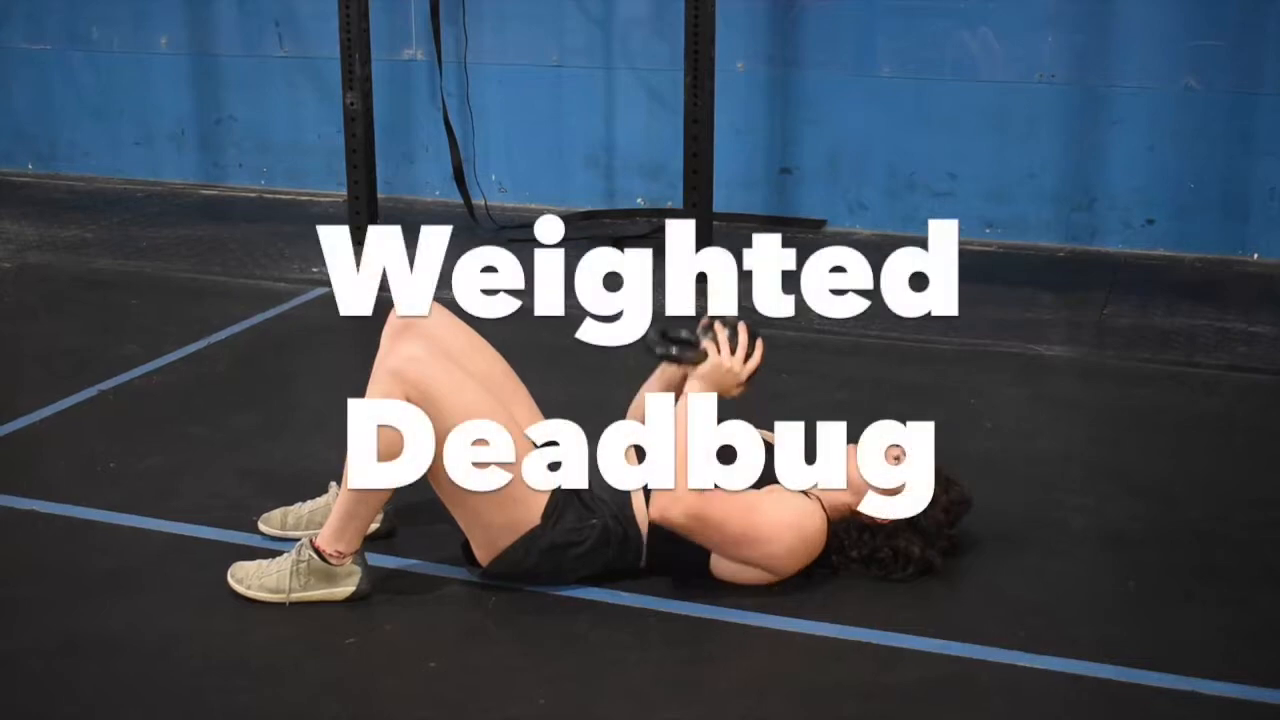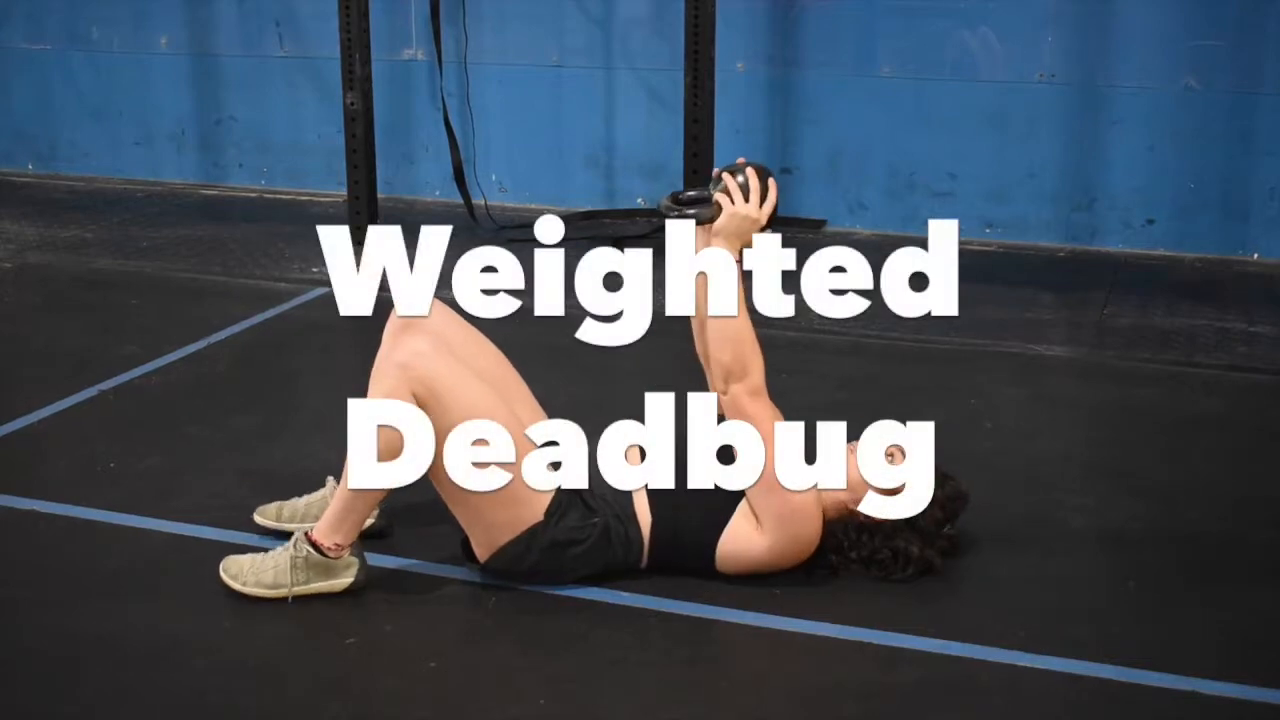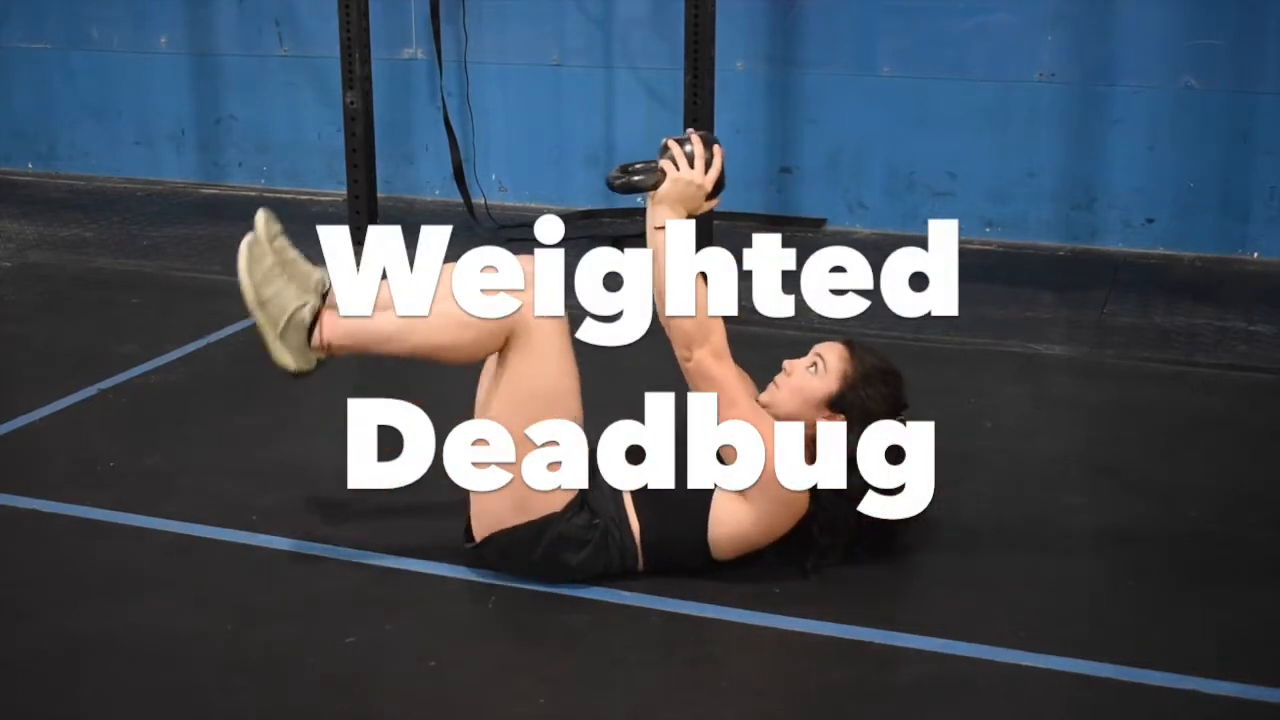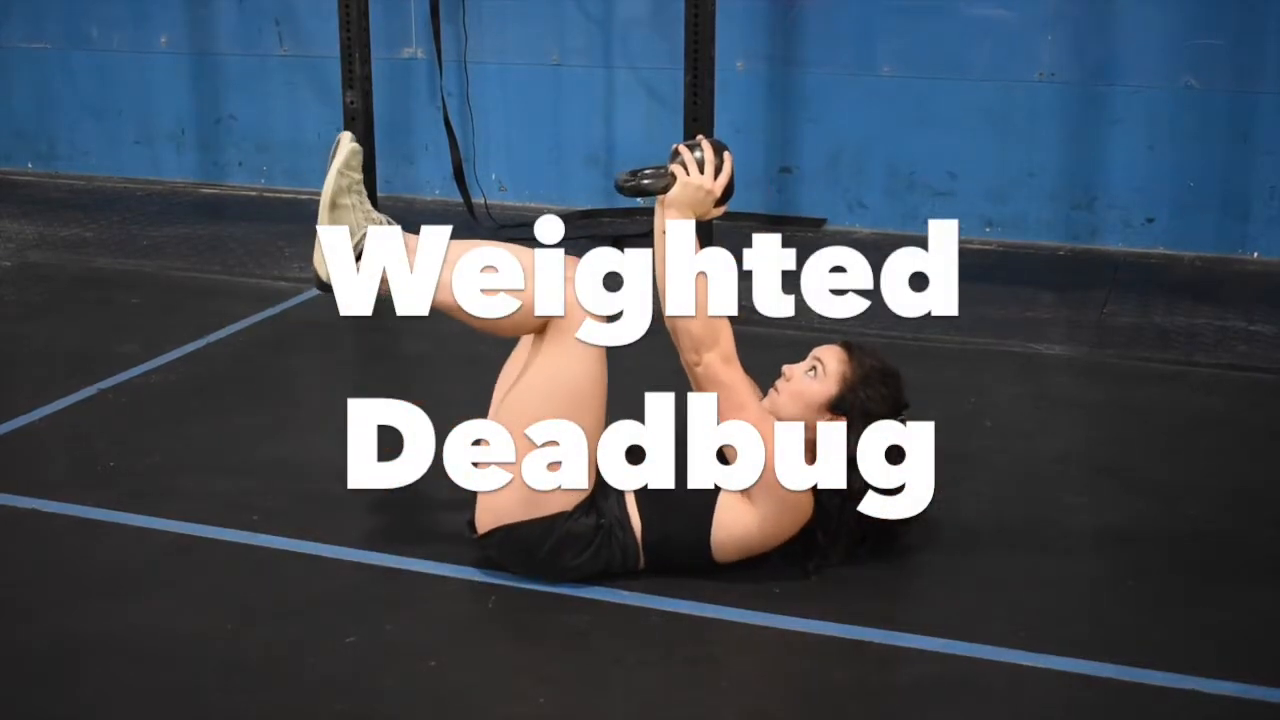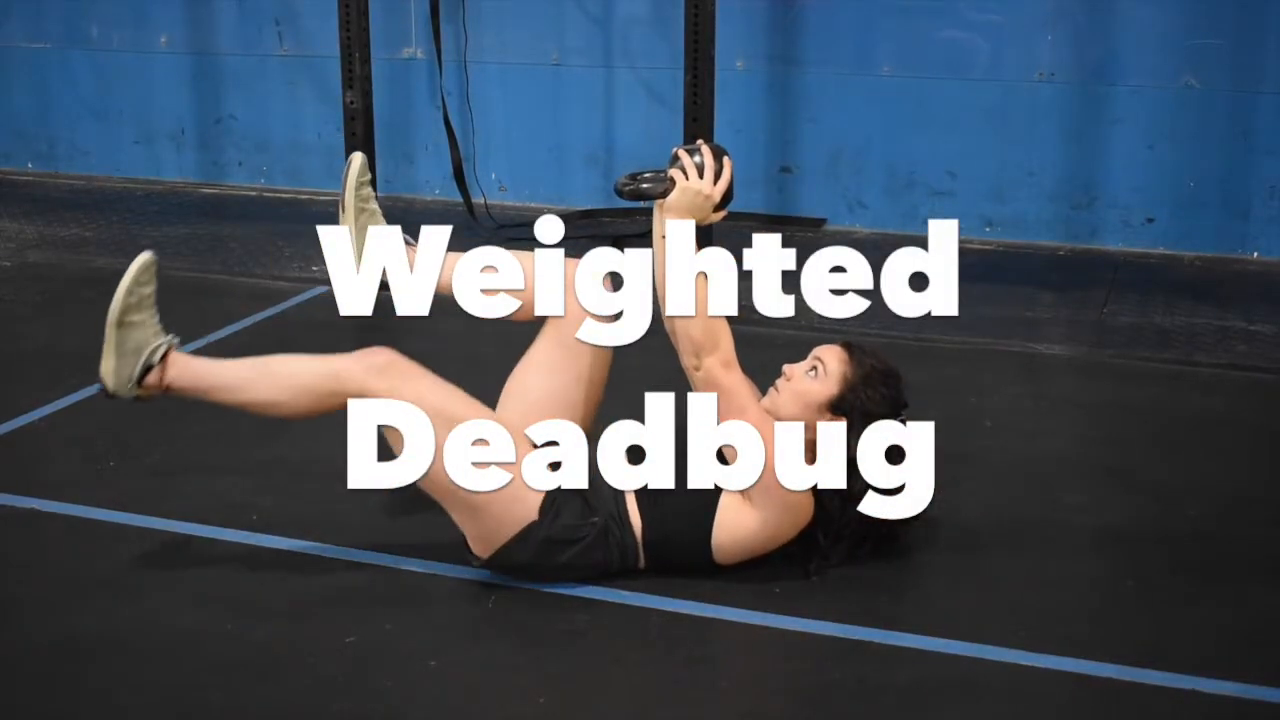
dt=0.7s
person 1, frame 1
left shoulder: (798, 530)
left elbow: (673, 506)
left wrist: (702, 391)
right wrist: (680, 373)
left hip: (549, 531)
left knee: (408, 366)
right knee: (415, 318)
left ankle: (331, 558)
right ankle: (356, 500)
person 1, frame 2
left shoulder: (796, 525)
left elbow: (741, 389)
right elbow: (717, 366)
left wrist: (724, 248)
right wrist: (704, 242)
left hip: (553, 535)
right hip: (566, 481)
left knee: (416, 362)
right knee: (418, 320)
left ankle: (325, 550)
right ankle: (352, 494)
person 1, frame 3
left shoulder: (782, 487)
right shoulder: (764, 437)
left elbow: (700, 356)
right elbow: (698, 340)
left wrist: (668, 217)
right wrist: (666, 216)
left hip: (549, 536)
right hip: (567, 497)
left knee: (525, 303)
right knee: (520, 279)
left ankle: (315, 329)
right ankle: (326, 309)
person 1, frame 4
left shoulder: (787, 493)
right shoulder: (772, 450)
left elbow: (706, 358)
right elbow: (699, 343)
left wrist: (678, 221)
right wrist: (671, 218)
left hip: (547, 533)
right hip: (551, 508)
left knee: (570, 295)
right knee: (567, 283)
left ankle: (364, 262)
person 1, frame 5
left shoulder: (786, 496)
right shoulder: (765, 448)
left elbow: (706, 364)
right elbow: (710, 358)
left wrist: (678, 224)
right wrist: (673, 224)
left hip: (548, 529)
right hip: (555, 481)
left knee: (372, 372)
left ankle: (158, 367)
right ankle: (396, 261)
